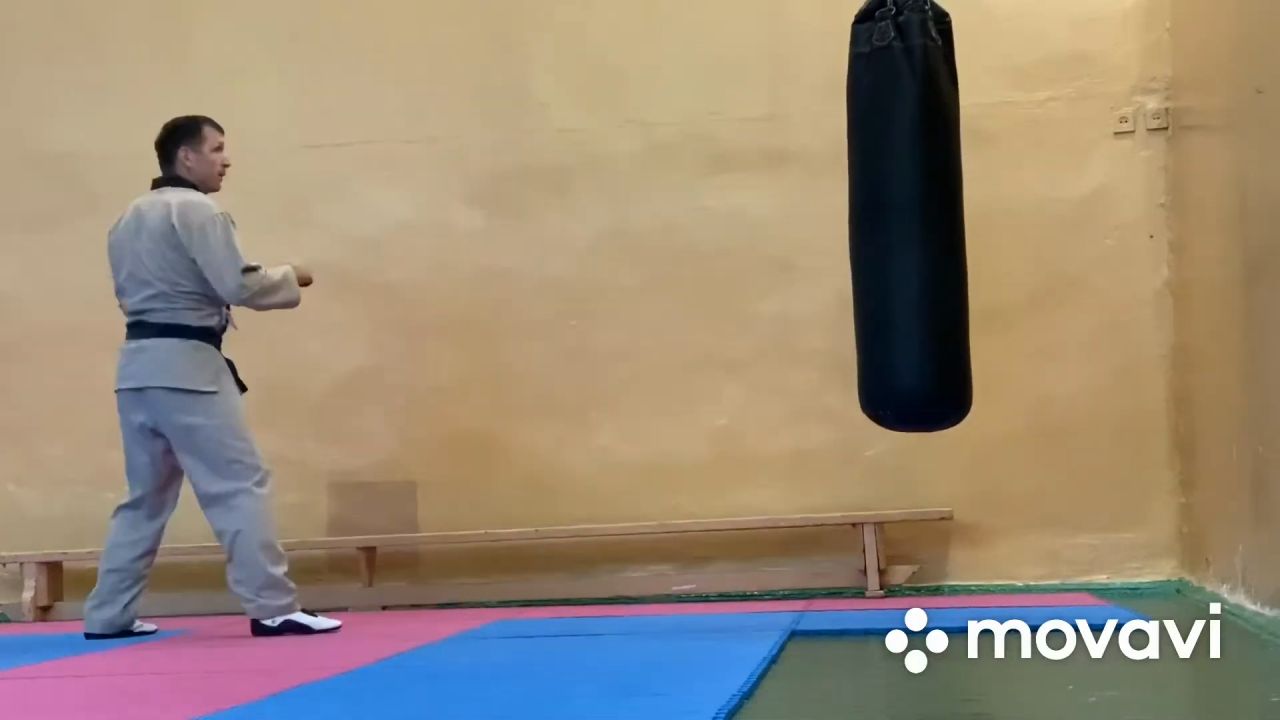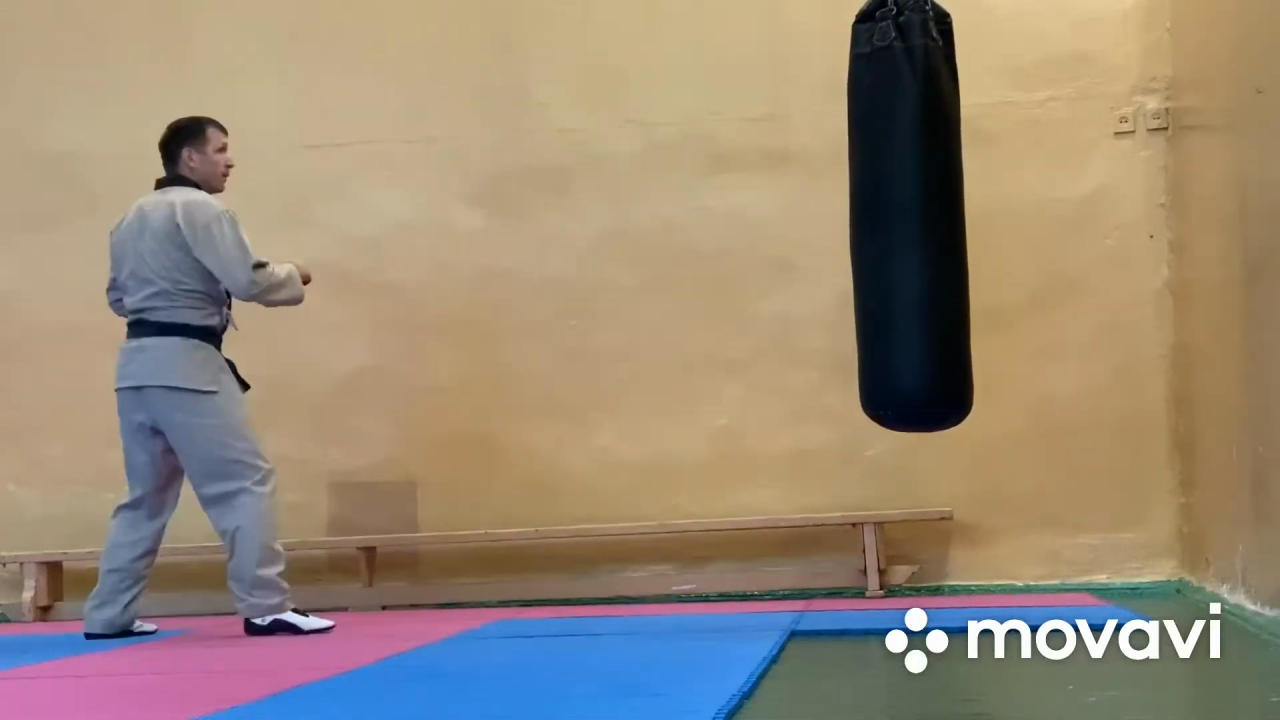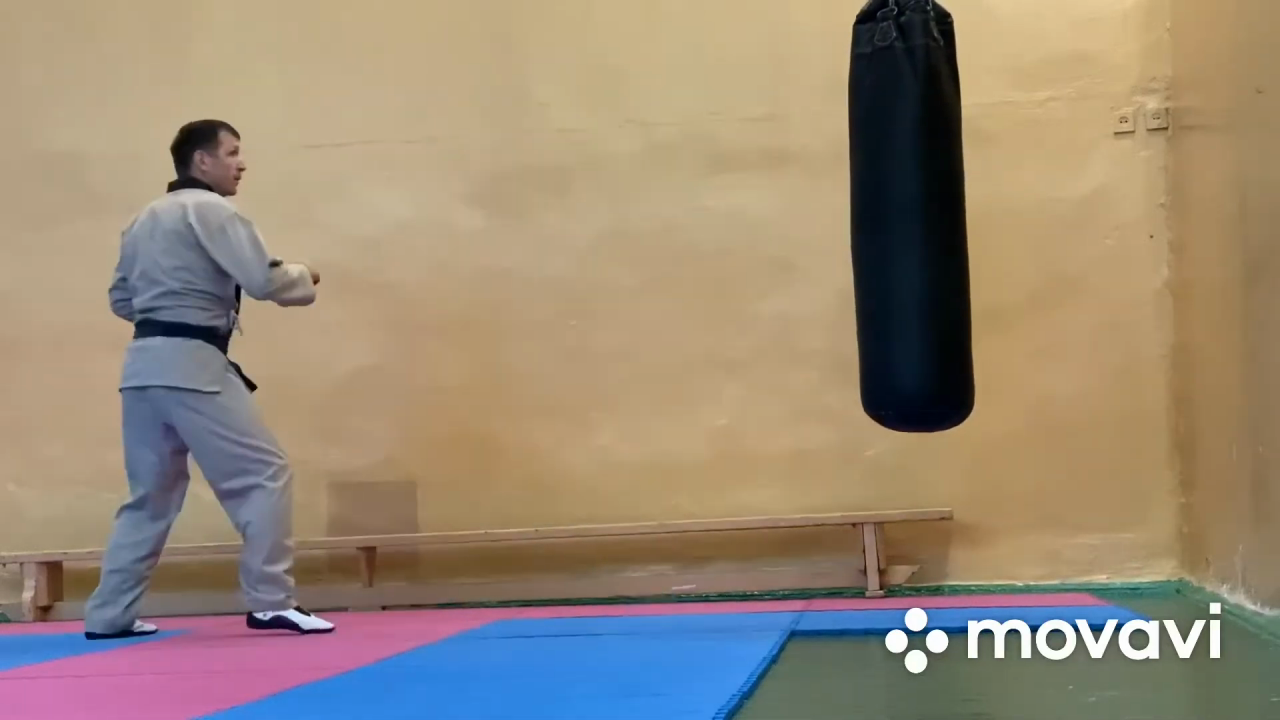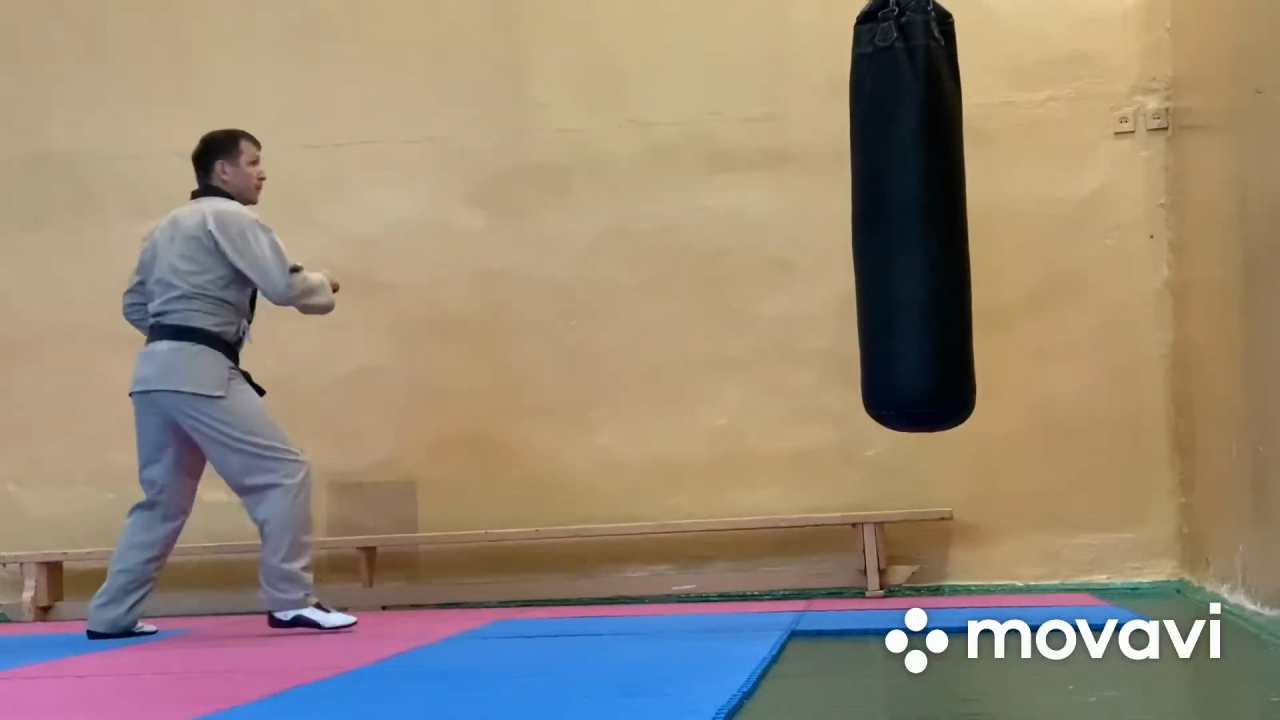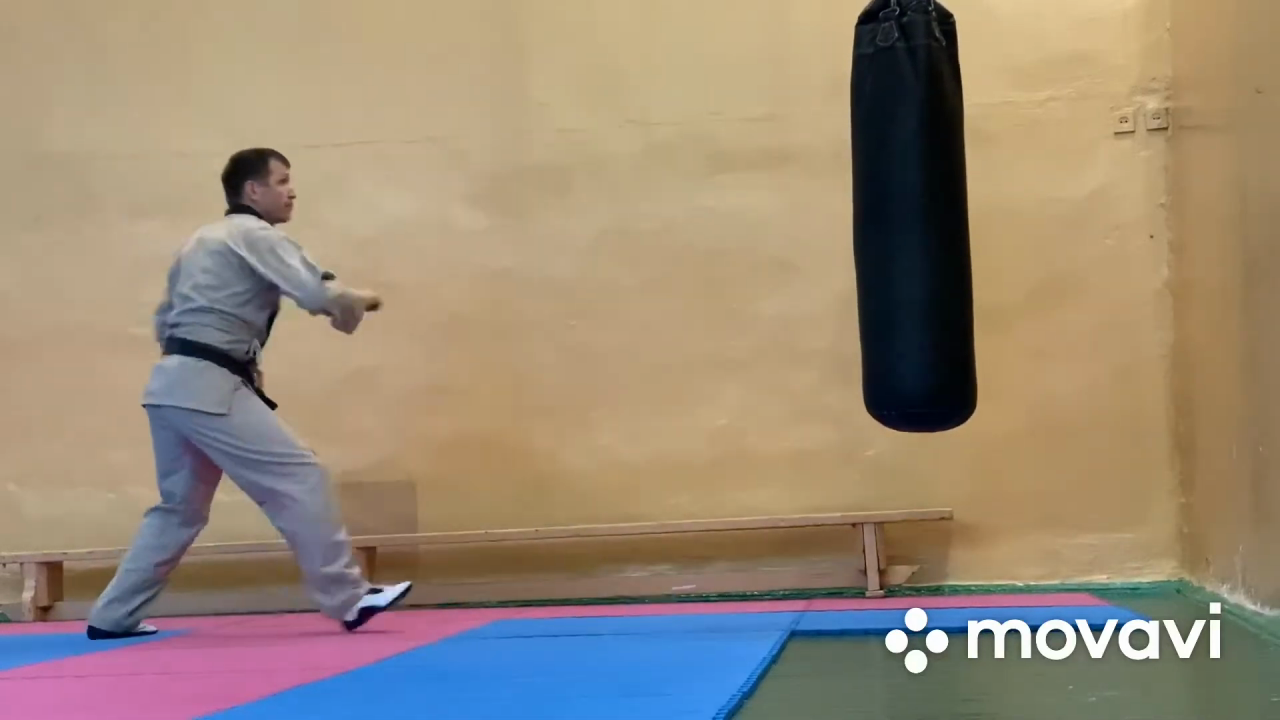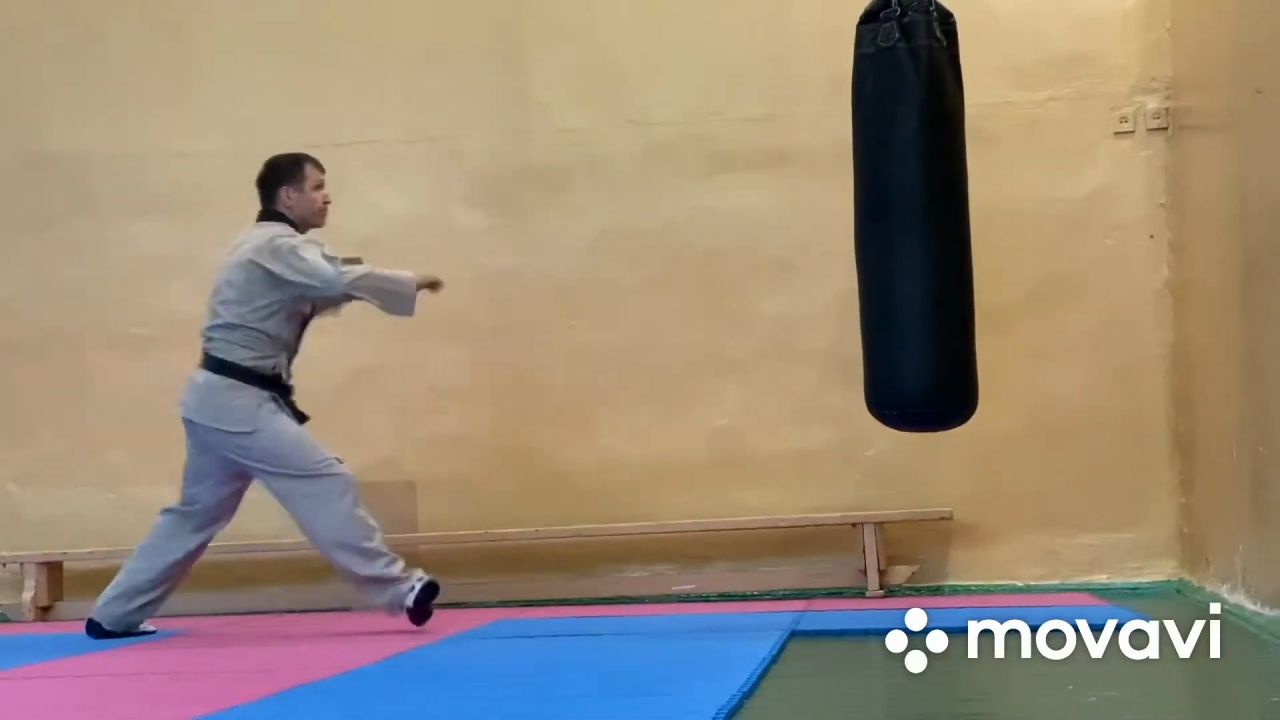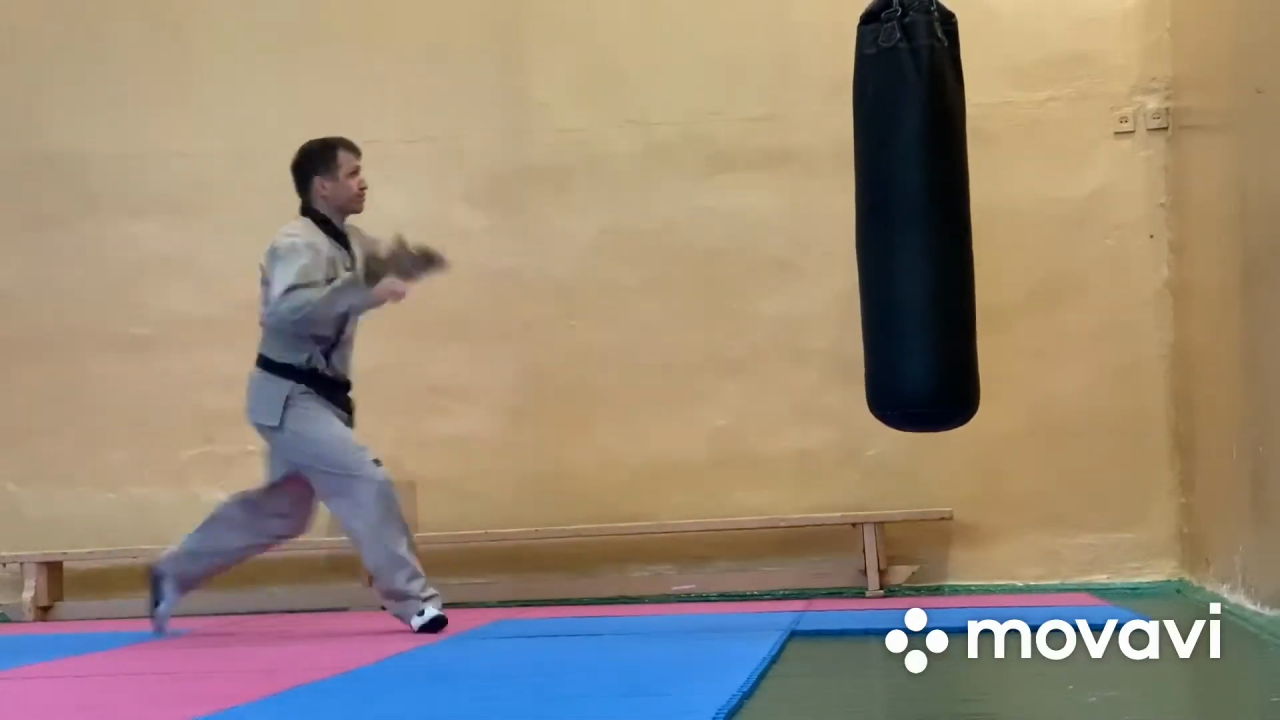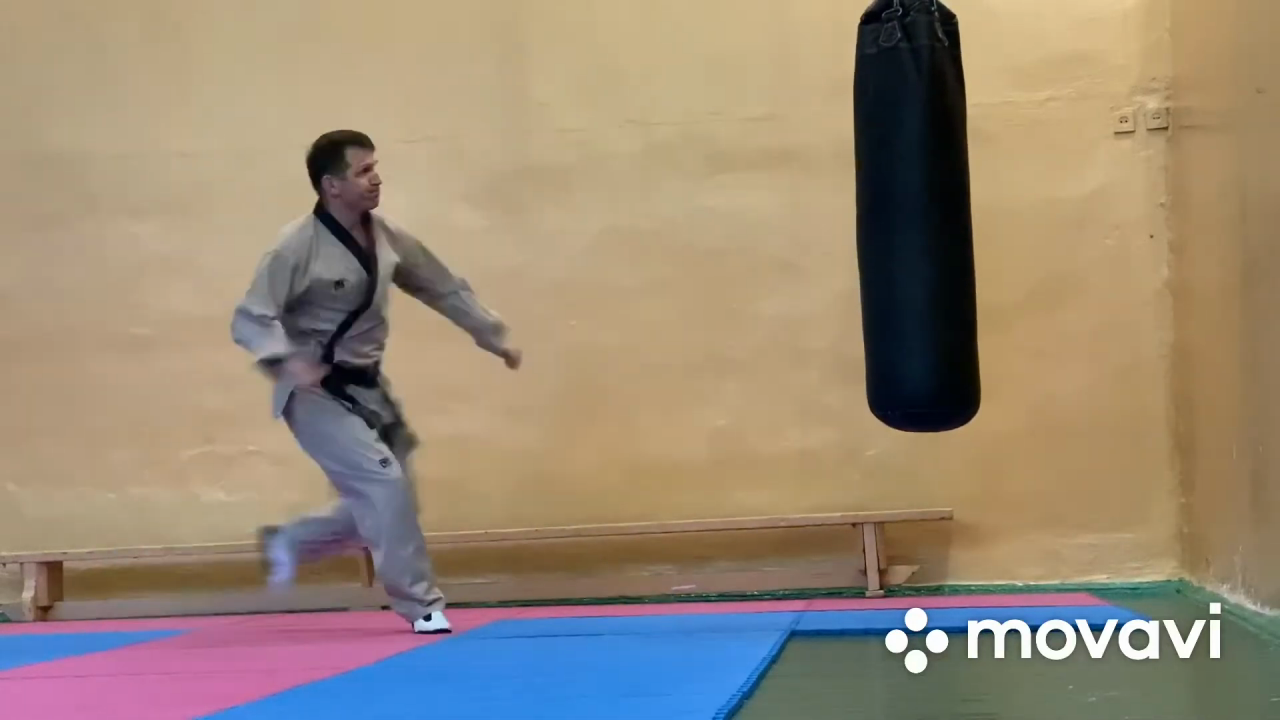
dt=0.1s
person 1, frame 1
left shoulder: (127, 219)
right shoulder: (195, 209)
right elbow: (238, 286)
right wrist: (291, 277)
left hip: (138, 363)
right hip: (185, 364)
left knee: (146, 495)
right knee: (241, 481)
left ankle: (108, 614)
right ankle: (274, 607)
person 1, frame 2
left shoulder: (130, 219)
right shoulder: (200, 208)
left elbow: (117, 295)
right elbow: (247, 283)
right wrist: (294, 275)
left hip: (138, 362)
right hip: (185, 363)
left knee: (146, 494)
right knee: (244, 480)
left ankle: (108, 614)
right ankle: (266, 606)
person 1, frame 3
left shoulder: (143, 220)
right shoulder: (211, 209)
left elbow: (121, 299)
right elbow: (264, 280)
right wrist: (304, 275)
left hip: (145, 364)
right hip: (192, 365)
left knee: (151, 497)
right knee: (263, 474)
left ankle: (110, 615)
right ankle: (271, 602)
person 1, frame 4
left shoulder: (165, 228)
right shoulder: (231, 217)
left elbow: (134, 306)
right elbow: (283, 287)
right wrist: (323, 285)
left hip: (154, 370)
right hip: (199, 370)
left knee: (163, 498)
right knee: (281, 472)
left ankle: (111, 614)
right ankle: (290, 600)
person 1, frame 5
left shoulder: (198, 242)
right shoulder: (254, 236)
left elbow: (165, 321)
right elbow: (311, 290)
right wrist: (359, 301)
left hip: (174, 385)
right hip: (208, 388)
left knee: (179, 509)
right knee: (300, 479)
left ankle: (113, 616)
right ankle: (346, 596)
person 1, frame 6
left shoulder: (261, 246)
right shoulder: (280, 244)
right elbow: (336, 281)
right wrist: (409, 283)
left hip: (215, 399)
right hip: (239, 403)
left knee: (197, 513)
right knee: (326, 485)
left ankle: (115, 614)
right ankle: (394, 586)
person 1, frame 7
left shoulder: (343, 238)
right shoulder: (298, 242)
left elbow: (380, 272)
right elbow: (291, 306)
left wrist: (409, 262)
right wrist: (372, 293)
left hip: (315, 396)
right hip: (293, 398)
left knee: (281, 509)
right knee: (367, 483)
left ankle: (173, 575)
right ankle: (412, 600)
person 1, frame 8
left shoulder: (385, 236)
right shoulder: (296, 245)
left elbow: (440, 287)
right elbow: (250, 318)
left wrist: (492, 336)
right wrist: (287, 361)
left hip: (363, 388)
right hip: (314, 393)
left knee: (376, 497)
right knee: (385, 486)
left ankle: (288, 543)
right ankle: (420, 603)
